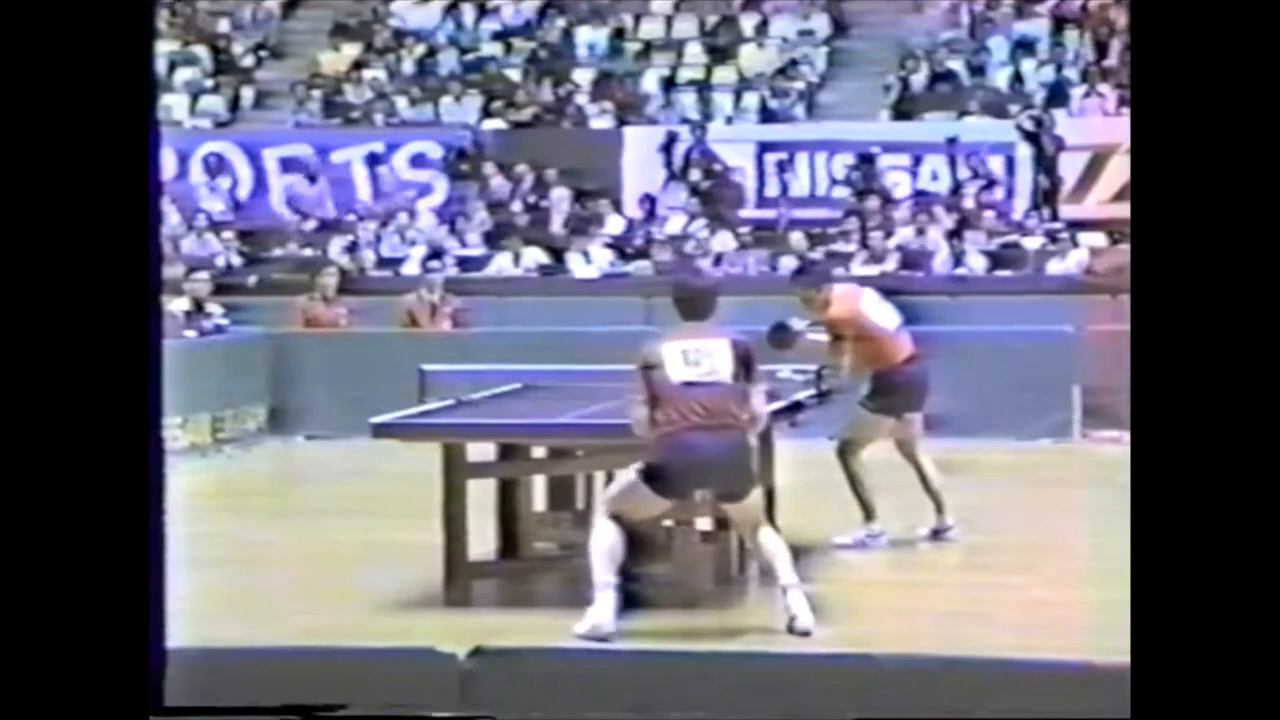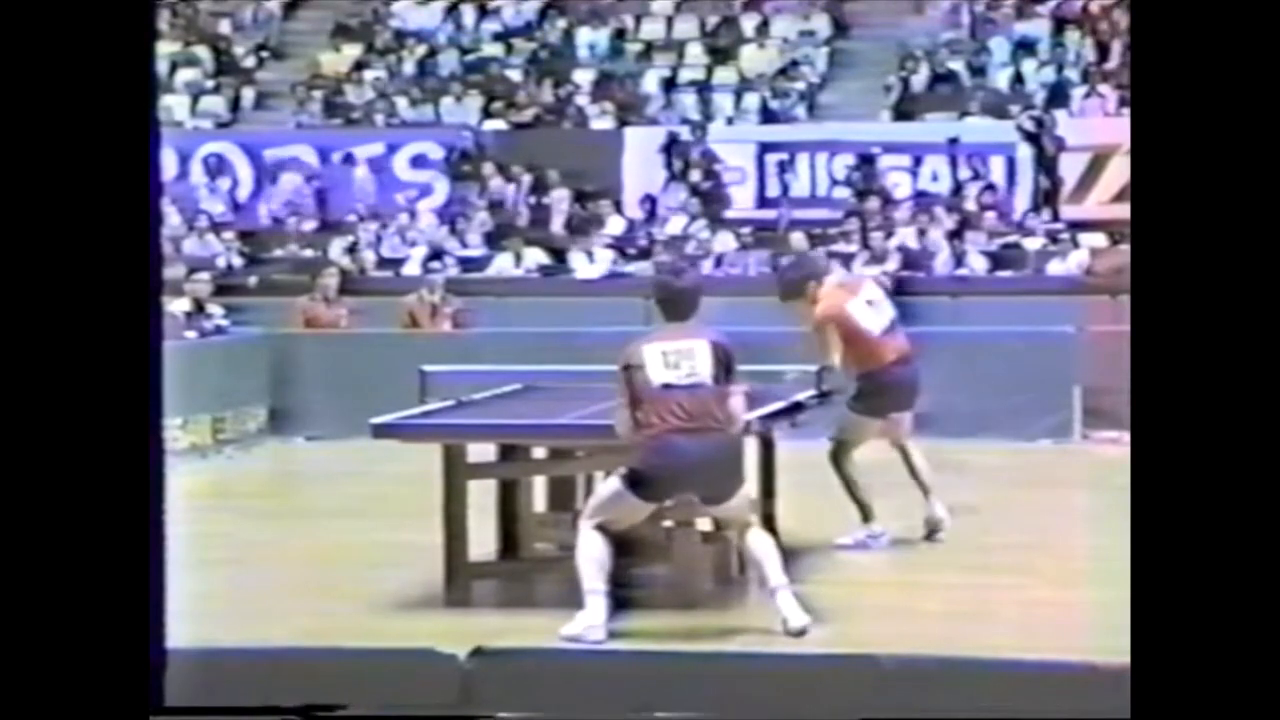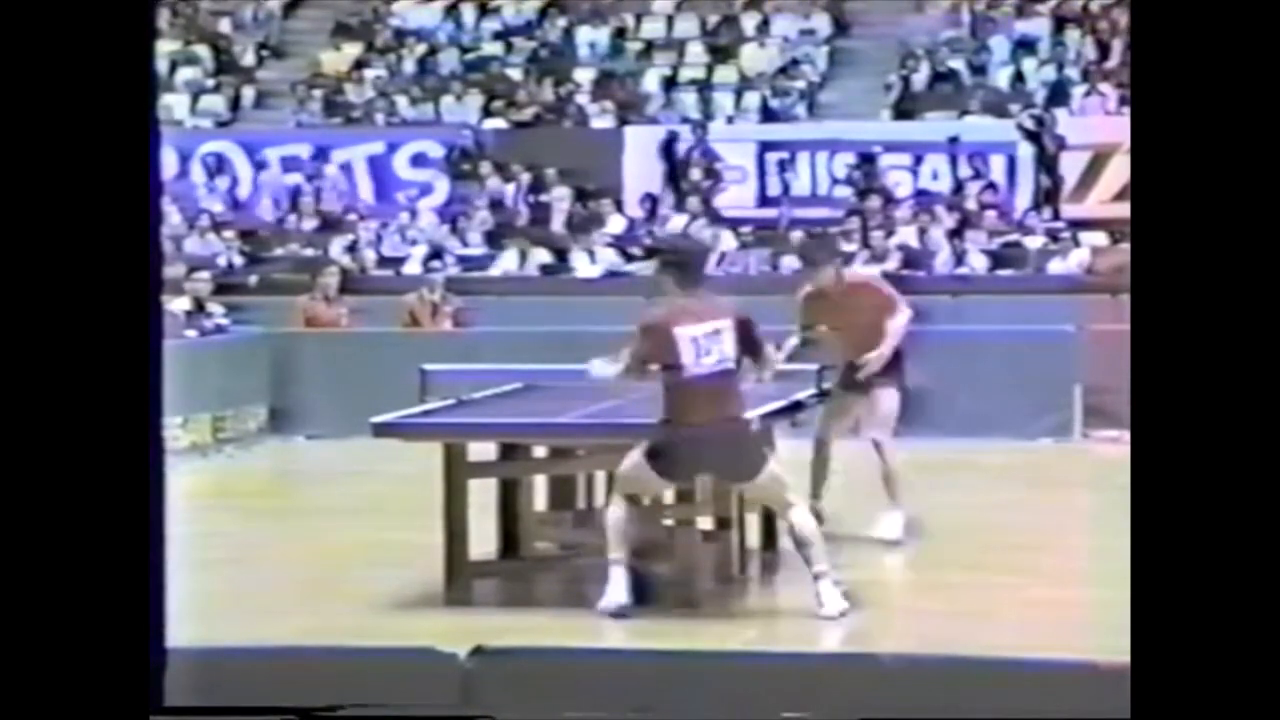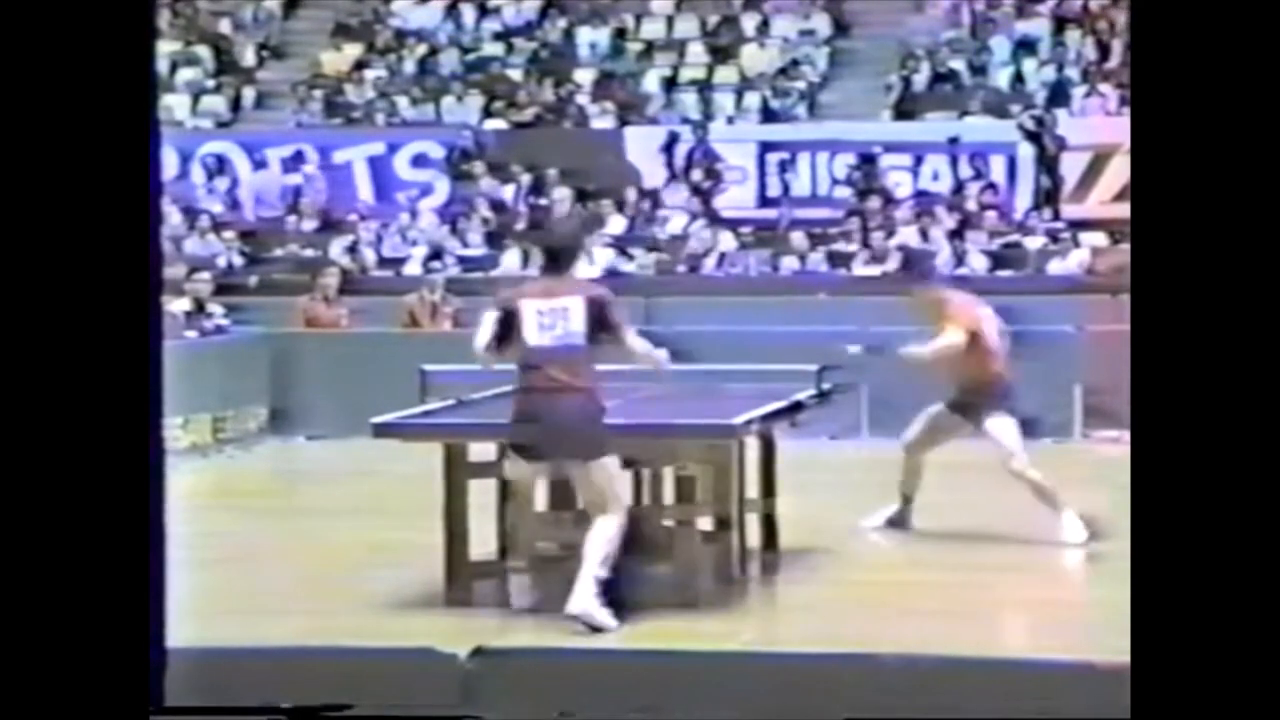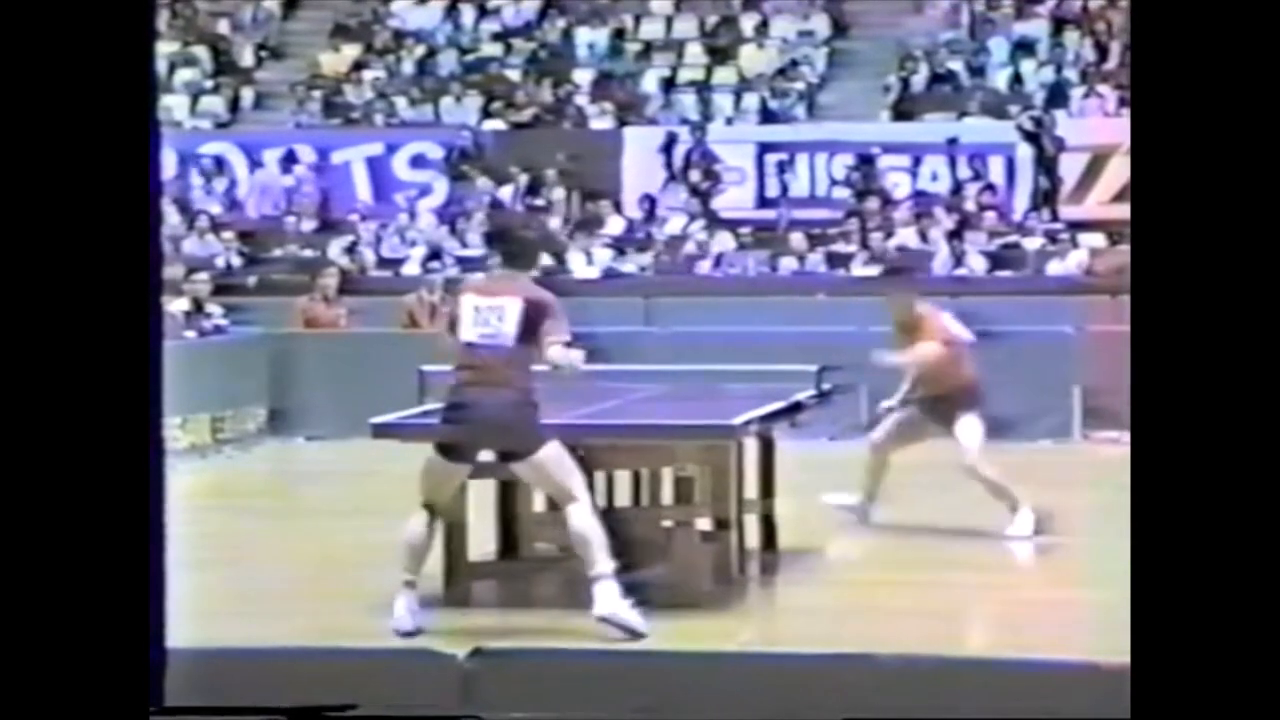
dt=0.7s
person 1, frame 1
left shoulder: (655, 351)
right shoulder: (737, 345)
left elbow: (641, 425)
right elbow: (759, 415)
left hip: (677, 456)
right hip: (733, 453)
left knee: (608, 513)
right knee: (756, 525)
left ankle: (603, 610)
right ankle: (797, 605)
person 1, frame 2
left shoulder: (636, 352)
right shoulder: (717, 343)
left elbow: (624, 428)
right elbow: (737, 417)
left hip: (660, 459)
right hip: (718, 455)
left knee: (592, 523)
right knee: (748, 524)
left ankle: (594, 615)
right ankle: (787, 604)
person 1, frame 3
left shoulder: (657, 322)
right shoulder: (732, 315)
left elbow: (626, 373)
right elbow: (768, 365)
left wrist: (603, 369)
left hip: (682, 440)
right hip: (734, 436)
left knee: (622, 491)
right knee: (788, 506)
left ankle: (618, 586)
right ankle: (824, 587)
person 1, frame 4
left shoulder: (515, 298)
right shoulder: (595, 296)
left elbow: (486, 354)
right elbow: (633, 348)
left wrist: (489, 319)
right wrist: (658, 357)
left hip: (531, 414)
right hip: (581, 413)
left knee: (520, 494)
right knee: (612, 511)
left ankle: (519, 585)
right ankle: (587, 592)
person 1, frame 5
left shoulder: (468, 289)
right shoulder: (540, 299)
right elbow: (558, 358)
right wrist: (577, 358)
left hip: (462, 409)
right hip: (512, 410)
left knee: (430, 506)
right knee: (577, 499)
left ankle: (406, 604)
right ankle: (607, 595)
person 2, frame 1
left shoulder: (837, 313)
right shoulder: (855, 291)
left elbow: (843, 366)
left hip: (893, 381)
right hip: (914, 372)
left knee: (847, 450)
right knee: (912, 450)
left ankle: (873, 529)
right ankle: (944, 522)
person 2, frame 2
left shoulder: (823, 313)
right shoulder: (856, 282)
left elbow: (835, 364)
left hip: (880, 382)
right hip: (906, 372)
left knee: (840, 454)
right knee: (902, 442)
left ankle: (872, 530)
right ankle: (935, 508)
person 2, frame 3
left shoulder: (865, 284)
right shoulder: (810, 297)
left elbow: (903, 312)
right elbow: (804, 334)
left wrist: (886, 348)
right wrist: (783, 353)
left hip: (883, 366)
right hip: (852, 368)
left knee: (878, 438)
right knee: (822, 440)
left ankle: (896, 511)
right ankle: (814, 507)
person 2, frame 4
left shoulder: (959, 308)
right shoulder: (953, 306)
left elbow: (953, 343)
left wrist: (914, 352)
left hip: (990, 393)
right hip: (967, 392)
left knee: (1016, 465)
right knee: (911, 445)
left ankle: (1067, 517)
right ankle: (902, 512)
person 2, frame 5
left shoulder: (931, 320)
right shoulder: (905, 325)
left elbow: (928, 357)
left wrist: (890, 359)
right wrist: (899, 398)
left hip: (960, 398)
right hip: (932, 400)
left knee: (971, 463)
right knee: (878, 443)
left ankle: (1022, 511)
right ankle: (866, 502)
